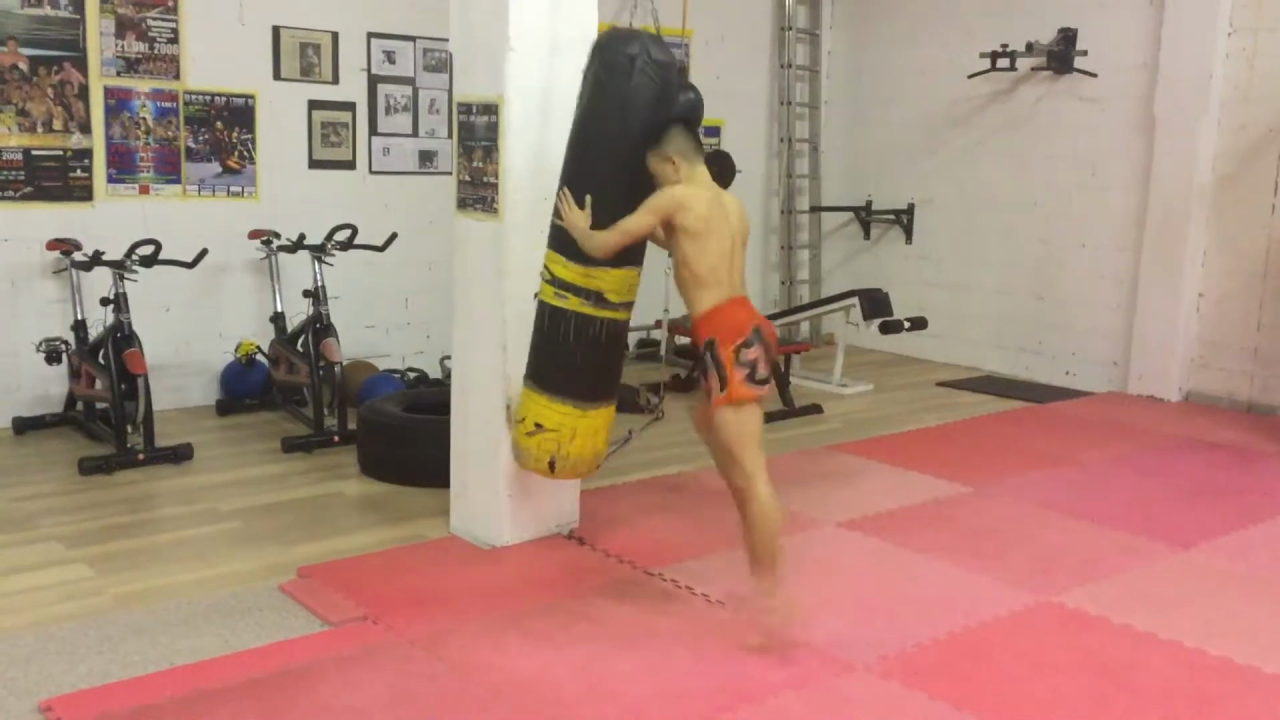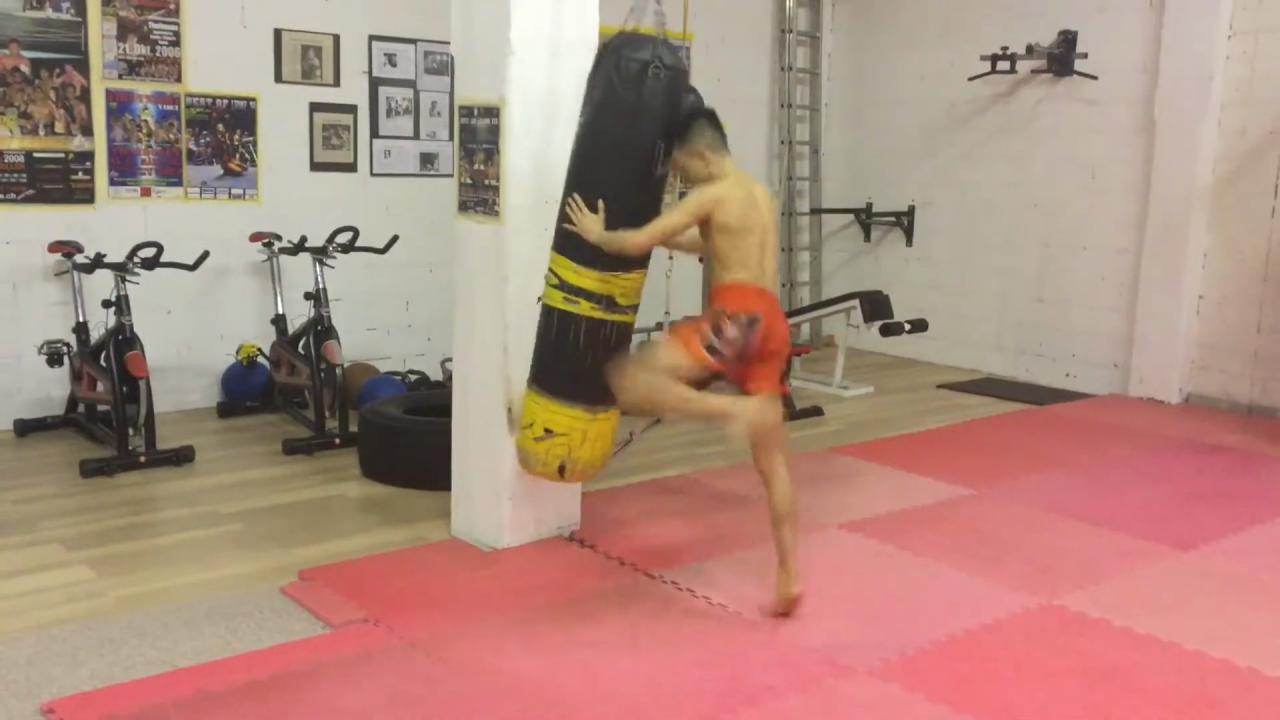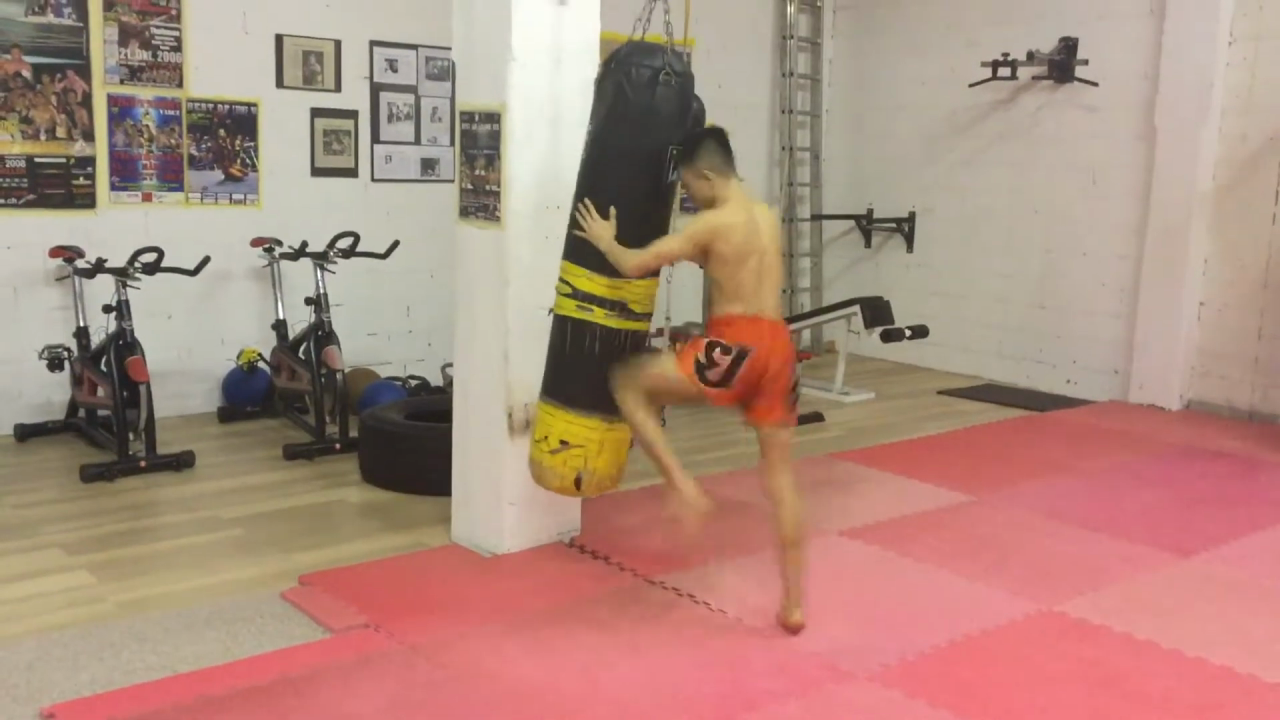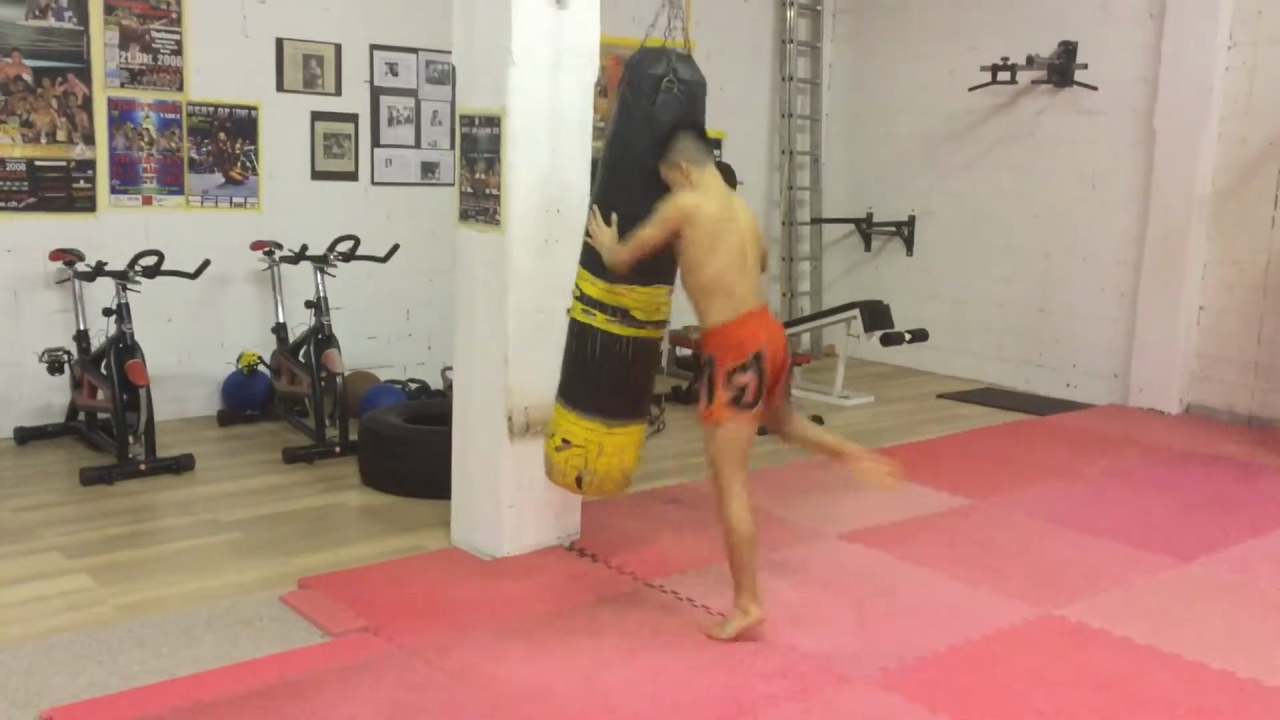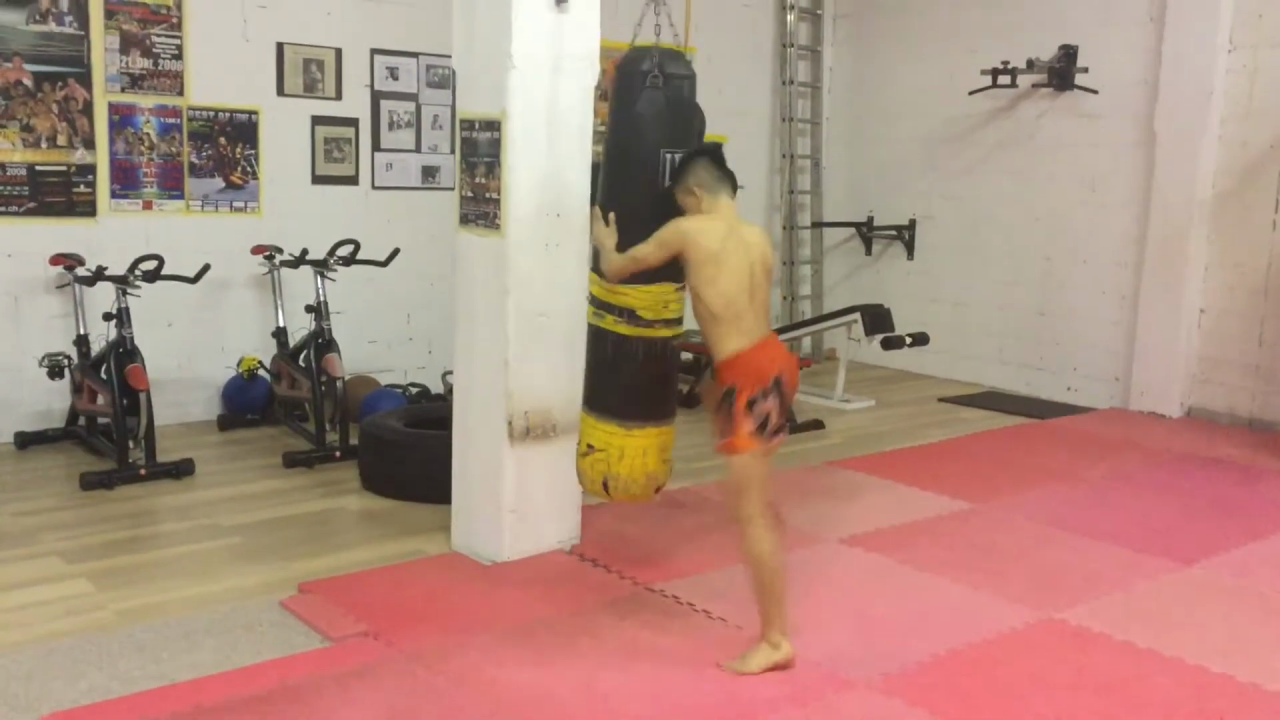
dt=0.3s
person 1, frame 1
left shoulder: (674, 198)
right shoulder: (733, 206)
left elbow: (601, 248)
left wrist: (578, 227)
right wrist: (659, 232)
left hip: (727, 338)
right hip: (746, 326)
left knee: (750, 474)
right knee: (709, 425)
left ankle: (772, 591)
right ankle: (762, 569)
person 1, frame 2
left shoulder: (712, 195)
right shoulder: (761, 194)
left elbow: (638, 243)
left wrist: (597, 234)
right wrist: (671, 237)
left hip: (737, 317)
right hip: (773, 324)
left knee: (629, 384)
right knee: (771, 458)
left ankle: (733, 411)
right ankle: (789, 579)
person 1, frame 3
left shoulder: (713, 222)
right shoulder: (767, 216)
left elbow: (636, 266)
left wrist: (605, 240)
right wrist: (681, 250)
left hip: (734, 346)
right hip: (778, 350)
left knee: (627, 384)
right knee: (780, 478)
left ankle: (684, 488)
right ankle: (794, 604)
person 1, frame 4
left shoulder: (682, 208)
right shoulder: (744, 211)
left elbow: (619, 261)
left wrist: (603, 239)
left hip: (733, 350)
right hip: (763, 332)
left knee: (728, 483)
right knee: (775, 420)
left ankle: (746, 606)
right ankle: (853, 454)
person 1, frame 5
left shoulder: (687, 231)
right shoulder: (759, 239)
left elbow: (616, 269)
left wrist: (606, 245)
left hip: (747, 377)
right hip: (776, 359)
left knee: (746, 516)
left ankle: (775, 640)
